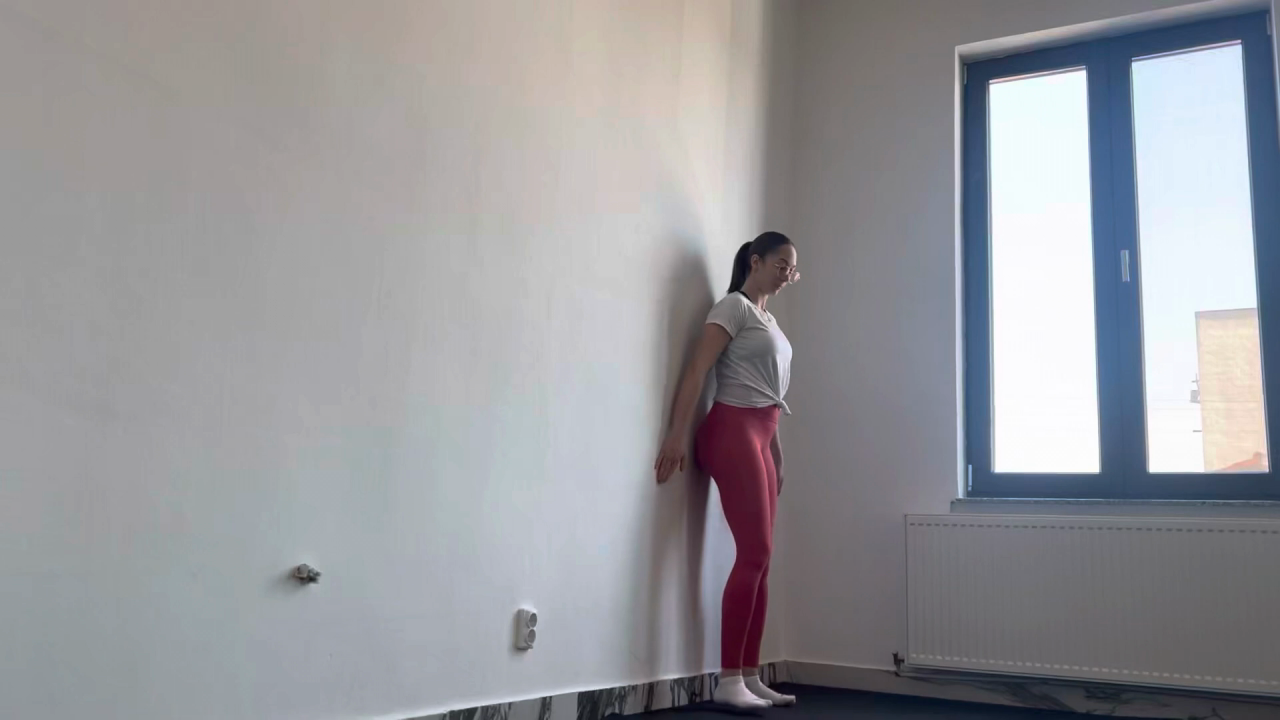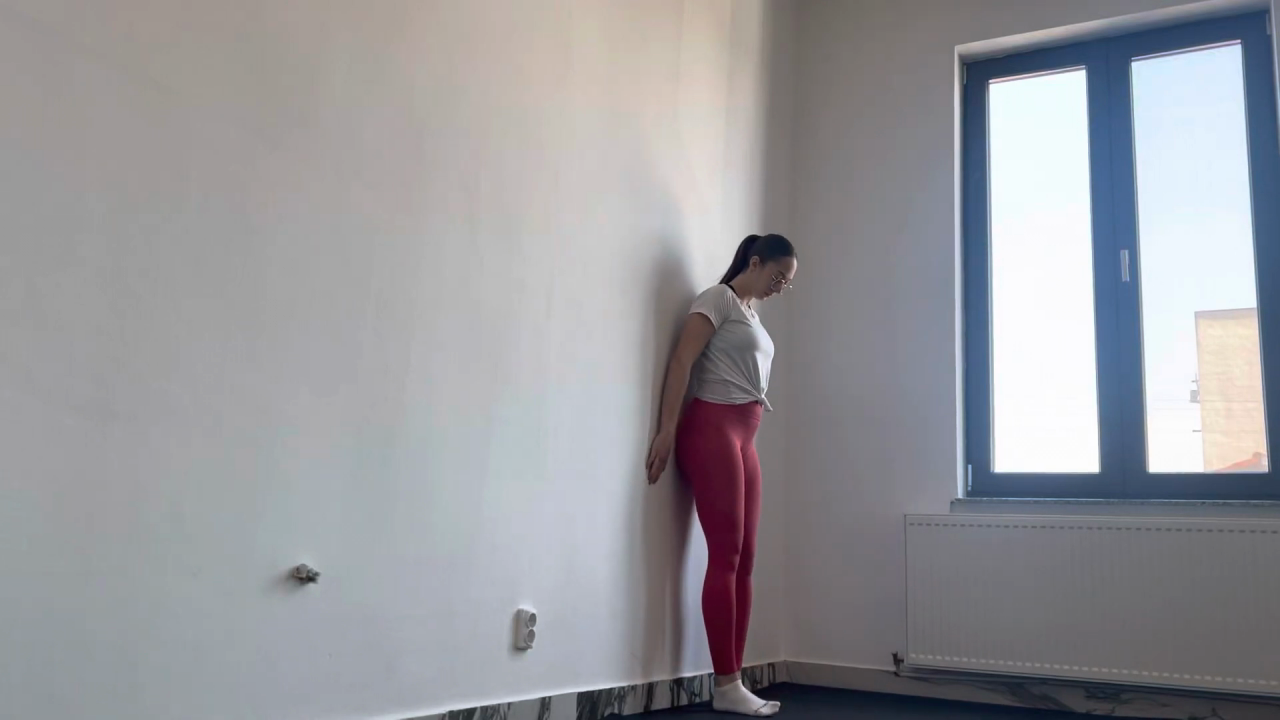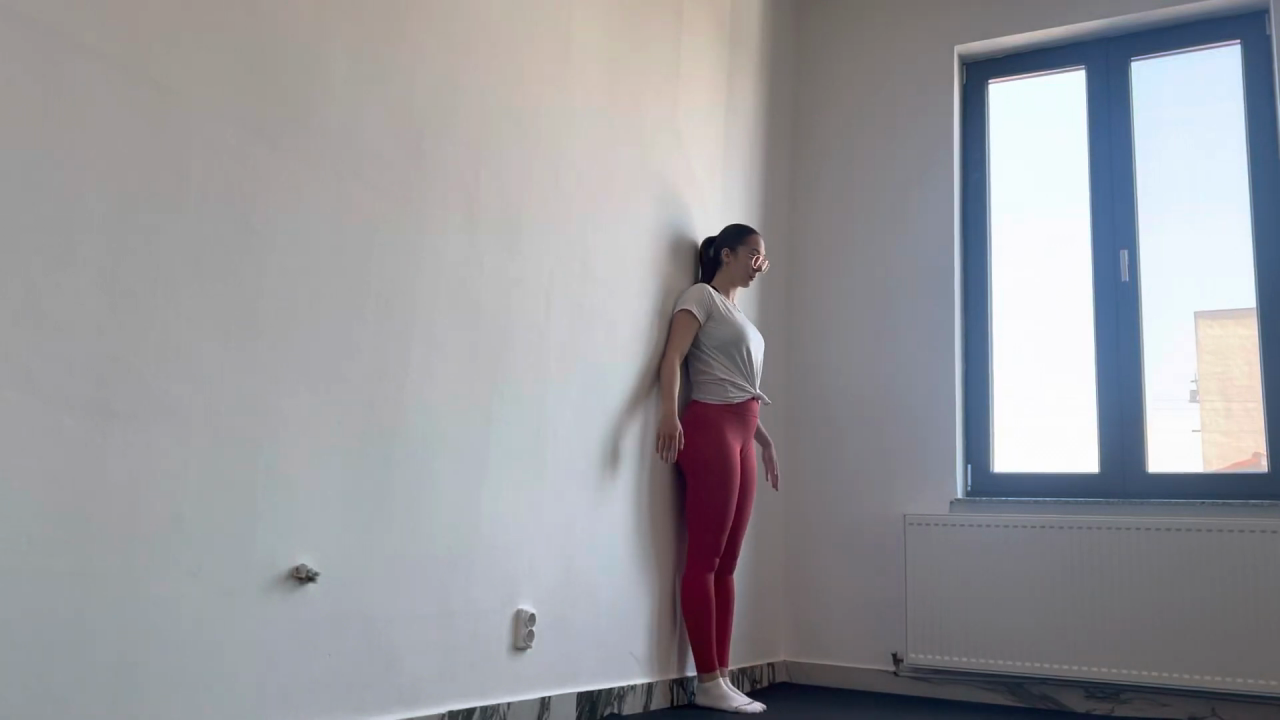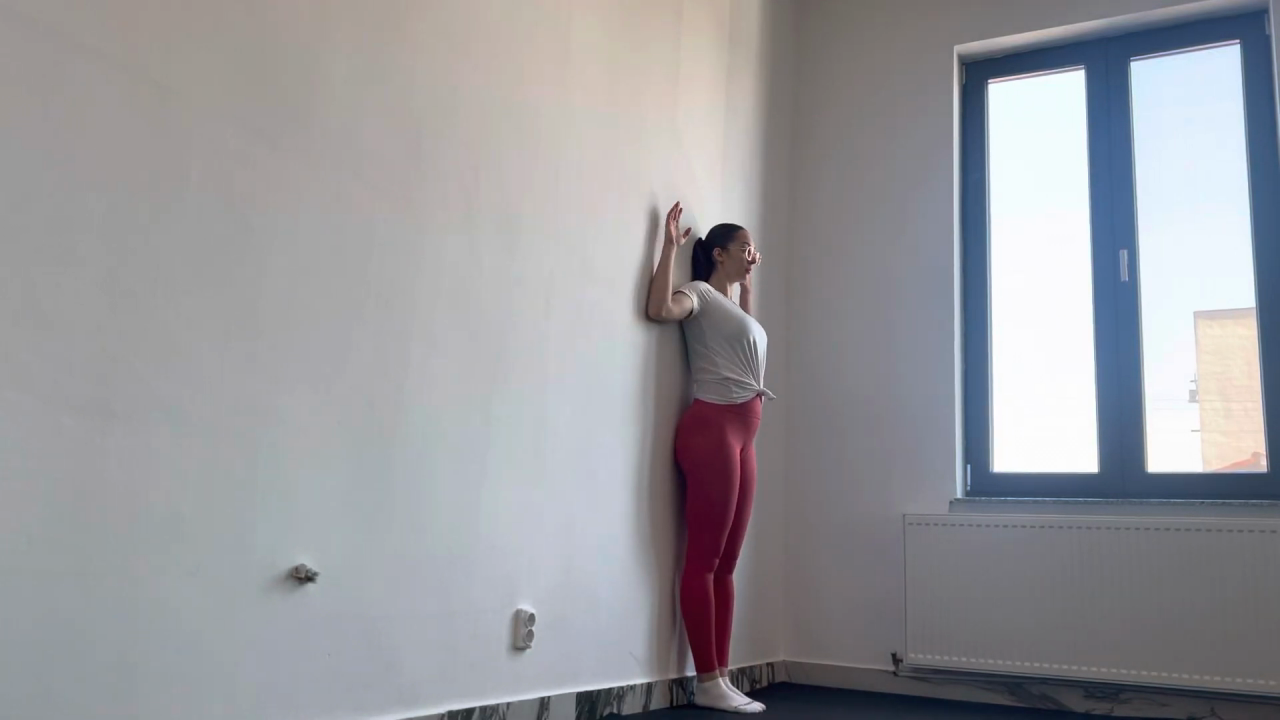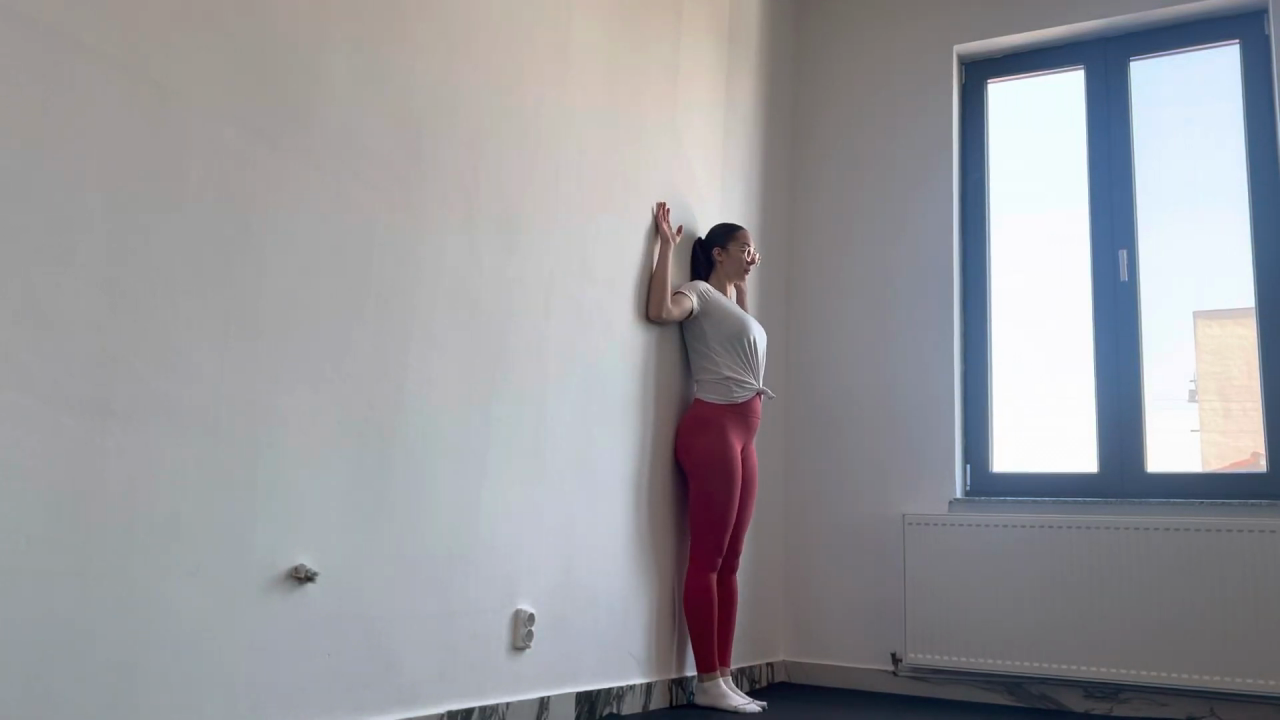
dt=1s
person 1, frame 1
left shoulder: (769, 319)
right shoulder: (734, 307)
right elbow: (697, 369)
left wrist: (777, 456)
right wrist: (676, 435)
left hip: (760, 436)
right hip: (733, 432)
left knee: (761, 558)
right knee: (755, 551)
left ankle: (749, 676)
right ankle: (729, 679)
person 1, frame 2
left shoulder: (751, 313)
right shoulder: (718, 299)
right elbow: (681, 362)
left wrist: (741, 440)
right wrist: (666, 431)
left hip: (743, 435)
right hip: (711, 427)
left knee: (744, 559)
right knee: (725, 554)
left ankle: (734, 680)
person 1, frame 3
left shoulder: (735, 309)
right shoulder: (701, 296)
right elbow: (672, 357)
left wrist: (765, 438)
right wrist: (669, 414)
left hip: (742, 434)
right hip: (711, 428)
left knee: (726, 562)
right knee: (704, 558)
left ankle: (721, 678)
right ankle: (708, 681)
person 1, frame 4
left shoulder: (728, 303)
right shoulder: (699, 294)
right elbow: (659, 309)
left wrist: (747, 289)
right wrist: (670, 245)
left hip: (740, 435)
right hip: (712, 429)
left knee: (726, 563)
right knee: (703, 560)
left ankle: (721, 678)
right ankle: (707, 682)
person 1, frame 5
left shoulder: (729, 301)
right shoulder: (699, 292)
right elbow: (659, 310)
left wrist: (743, 283)
right wrist: (666, 246)
left hip: (740, 434)
right hip: (713, 428)
left knee: (729, 562)
right knee: (707, 560)
left ankle: (723, 677)
right ankle: (707, 682)
